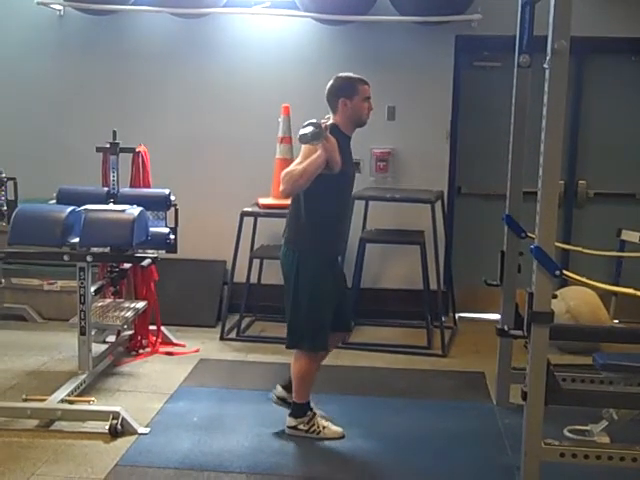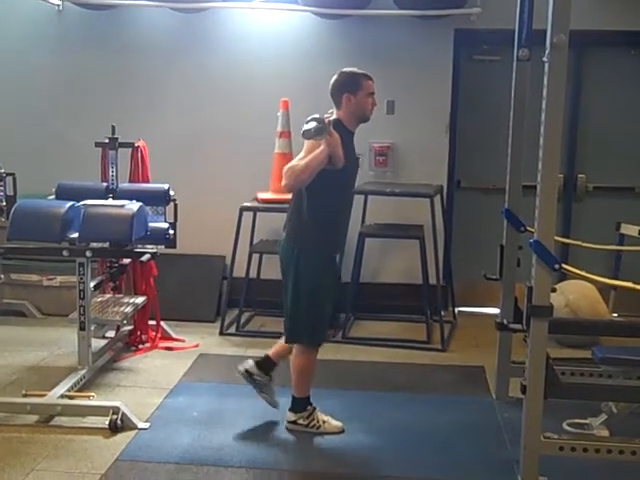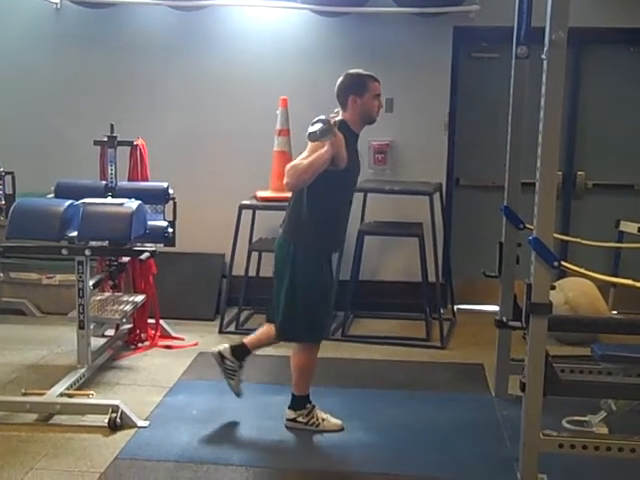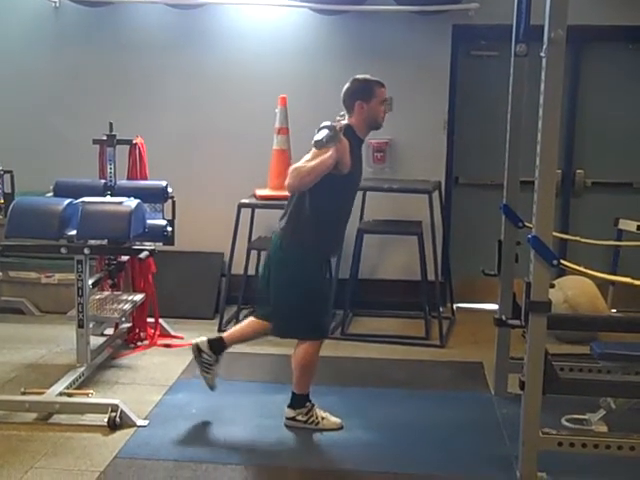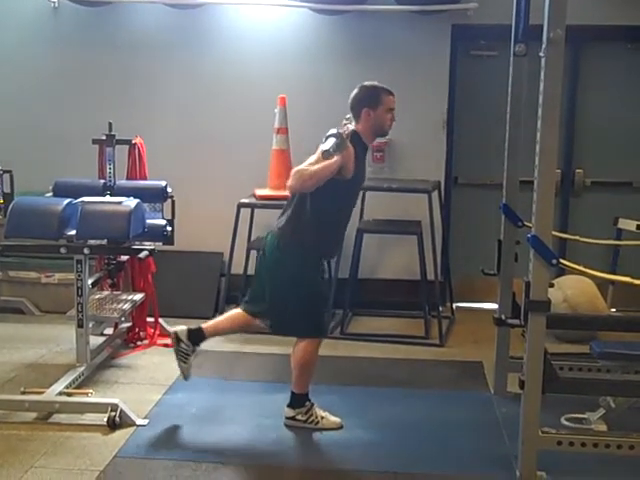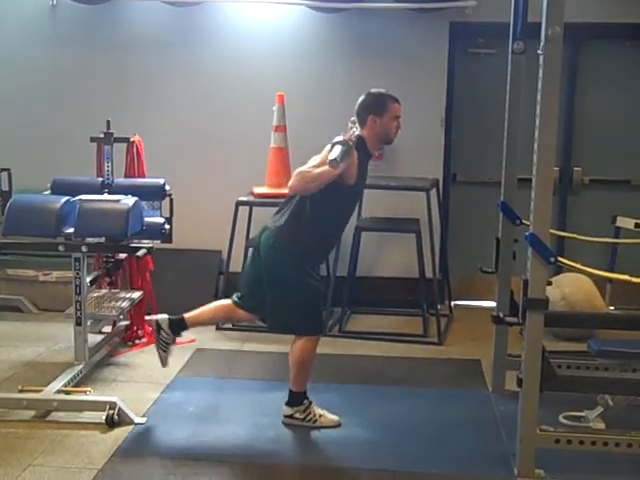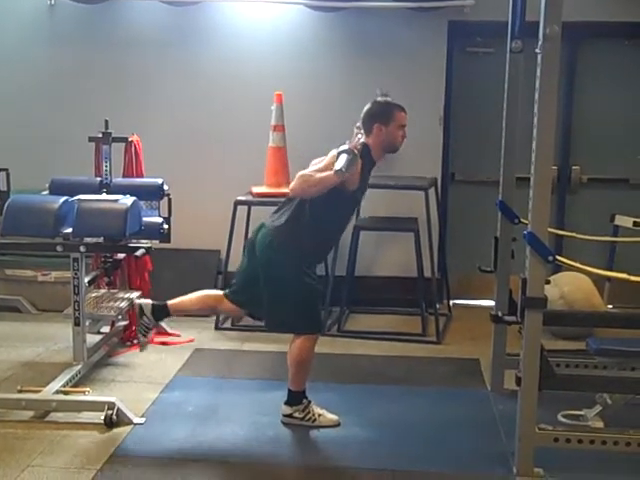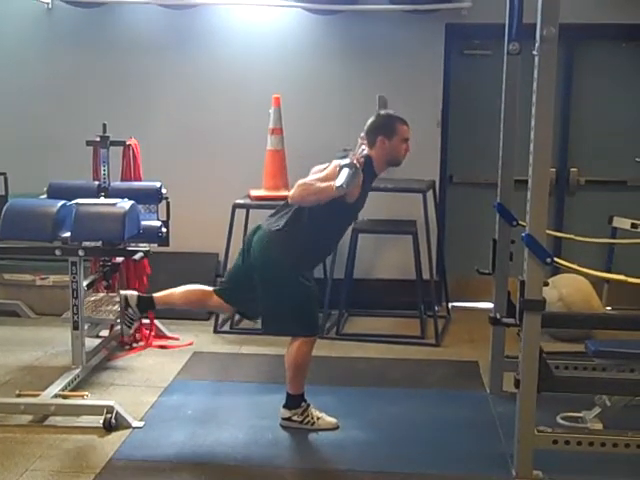
dt=0.2s
person 1, frame 1
left shoulder: (341, 140)
right shoulder: (325, 141)
right elbow: (288, 186)
right wrist: (322, 153)
left hip: (322, 252)
right hip: (306, 253)
left knee: (335, 329)
right knee: (310, 338)
left ankle: (292, 388)
right ankle: (300, 416)
person 1, frame 2
left shoulder: (344, 136)
right shoulder: (330, 137)
right elbow: (290, 180)
right wrist: (325, 149)
left hip: (317, 246)
right hip: (306, 247)
left knee: (315, 325)
right knee: (309, 333)
left ankle: (262, 366)
right ankle: (300, 412)
person 1, frame 3
left shoulder: (346, 137)
right shoulder: (335, 138)
right elbow: (291, 179)
right wrist: (327, 150)
left hip: (308, 245)
right hip: (304, 247)
left knee: (292, 322)
right knee: (309, 332)
left ankle: (234, 354)
right ankle: (299, 410)
person 1, frame 4
left shoulder: (349, 142)
right shoulder: (340, 143)
right elbow: (293, 181)
right wrist: (332, 155)
left hip: (298, 245)
right hip: (300, 248)
left knee: (275, 318)
right knee: (311, 331)
left ankle: (211, 346)
right ankle: (299, 409)
person 1, frame 5
left shoulder: (354, 148)
right shoulder: (347, 150)
right elbow: (296, 182)
right wrist: (336, 161)
left hip: (290, 245)
right hip: (295, 250)
left knee: (259, 313)
right knee: (311, 330)
left ankle: (190, 336)
right ankle: (298, 409)
person 1, frame 6
left shoulder: (356, 153)
right shoulder: (350, 155)
left elbow: (316, 167)
right elbow: (296, 183)
right wrist: (338, 168)
left hip: (281, 242)
right hip: (290, 250)
left knee: (246, 309)
right knee: (309, 329)
left ankle: (171, 324)
right ankle: (297, 407)
person 1, frame 7
left shoulder: (358, 158)
right shoulder: (354, 161)
left elbow: (317, 168)
right elbow: (298, 186)
right wrist: (341, 175)
left hip: (275, 242)
right hip: (286, 251)
left knee: (233, 304)
right knee: (307, 328)
left ankle: (154, 310)
right ankle: (296, 406)
person 1, frame 8
left shoulder: (359, 169)
right shoulder: (354, 173)
left elbow: (316, 175)
right elbow: (298, 193)
right wrist: (341, 187)
left hip: (270, 243)
right hip: (280, 254)
left knee: (220, 300)
right knee: (305, 332)
left ankle: (140, 302)
right ankle: (294, 409)
